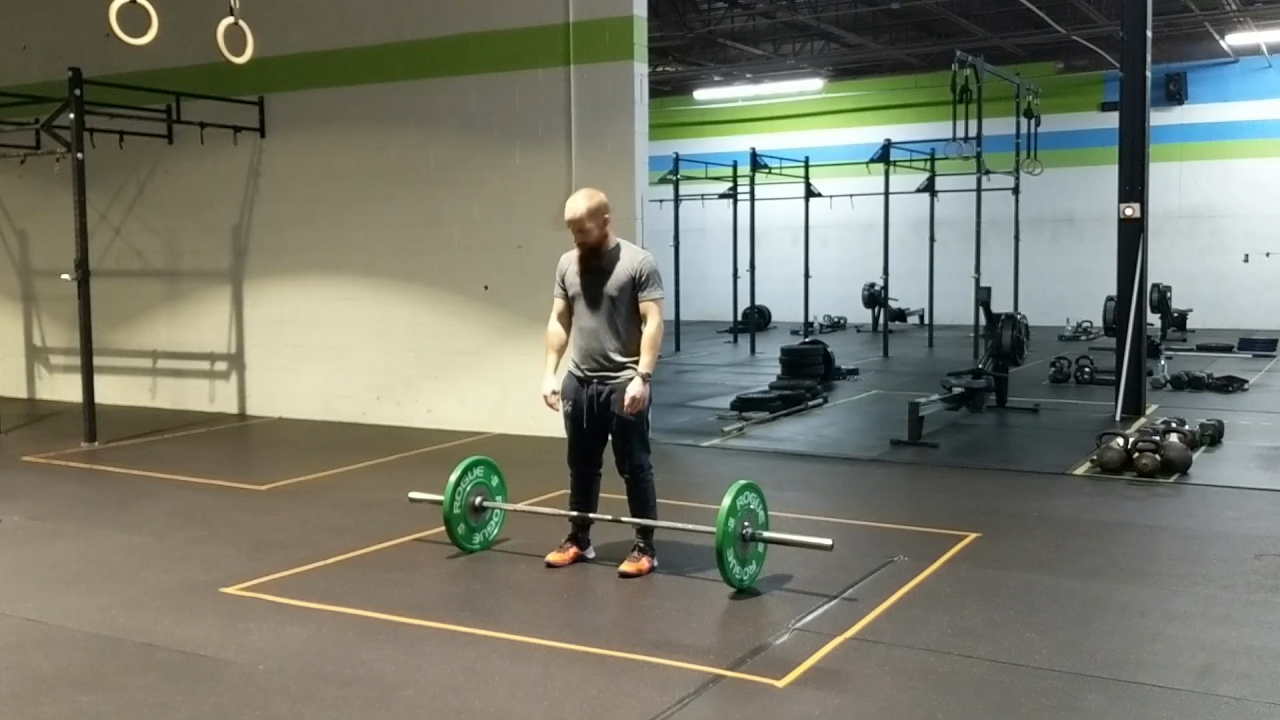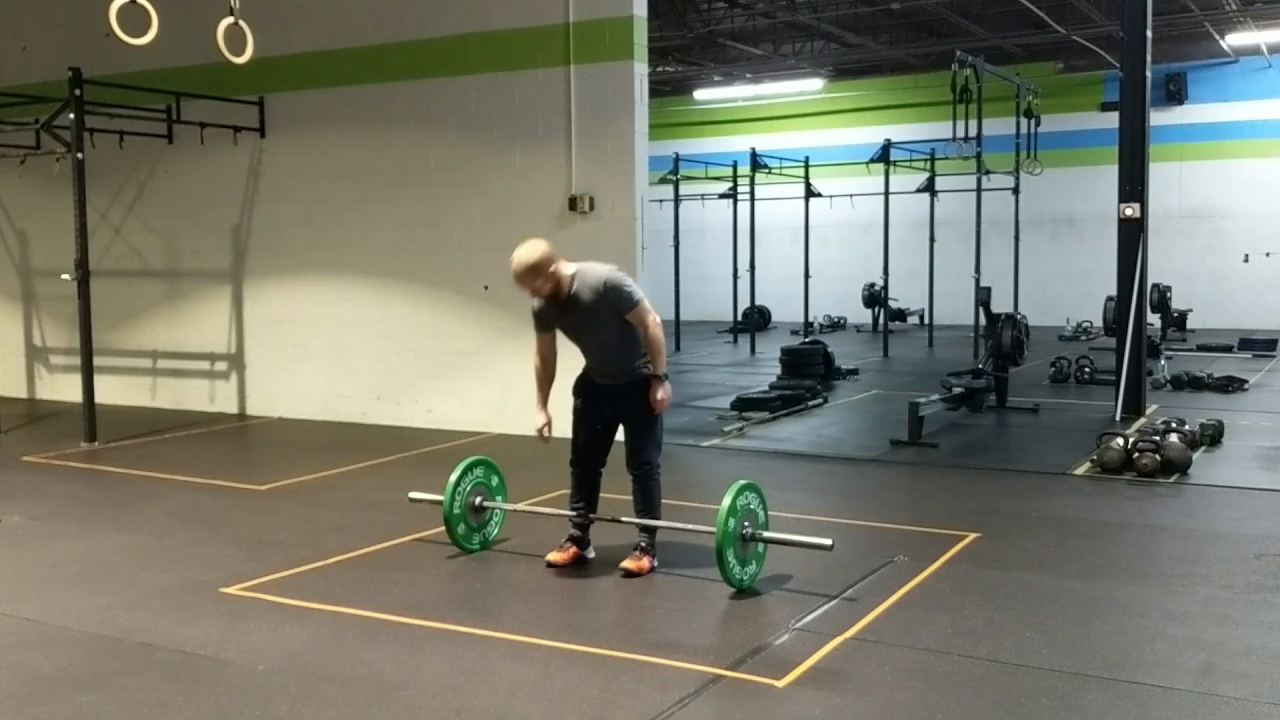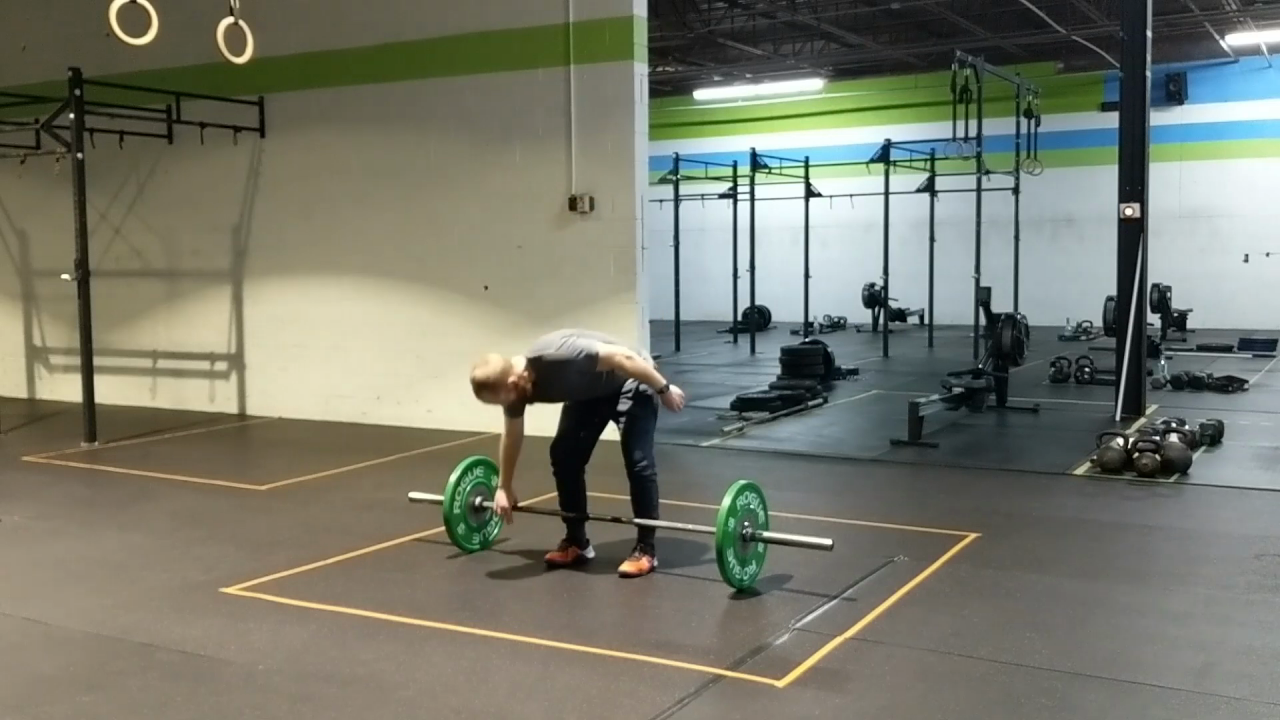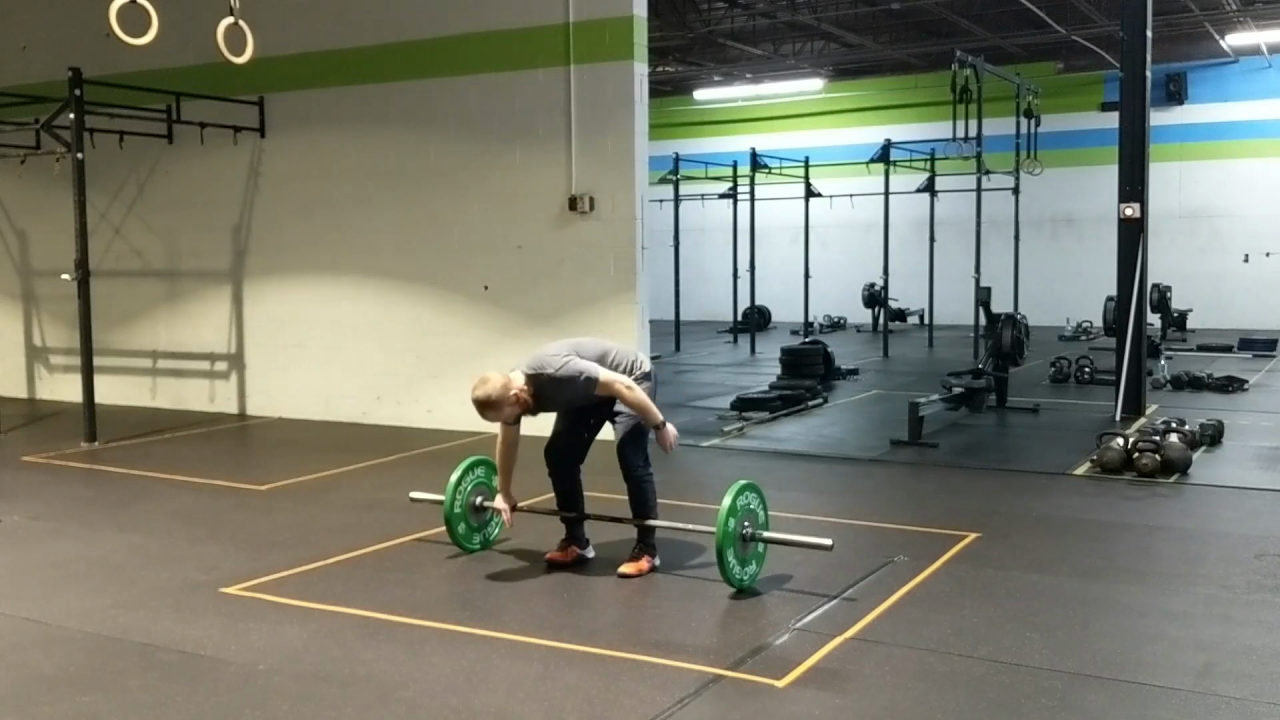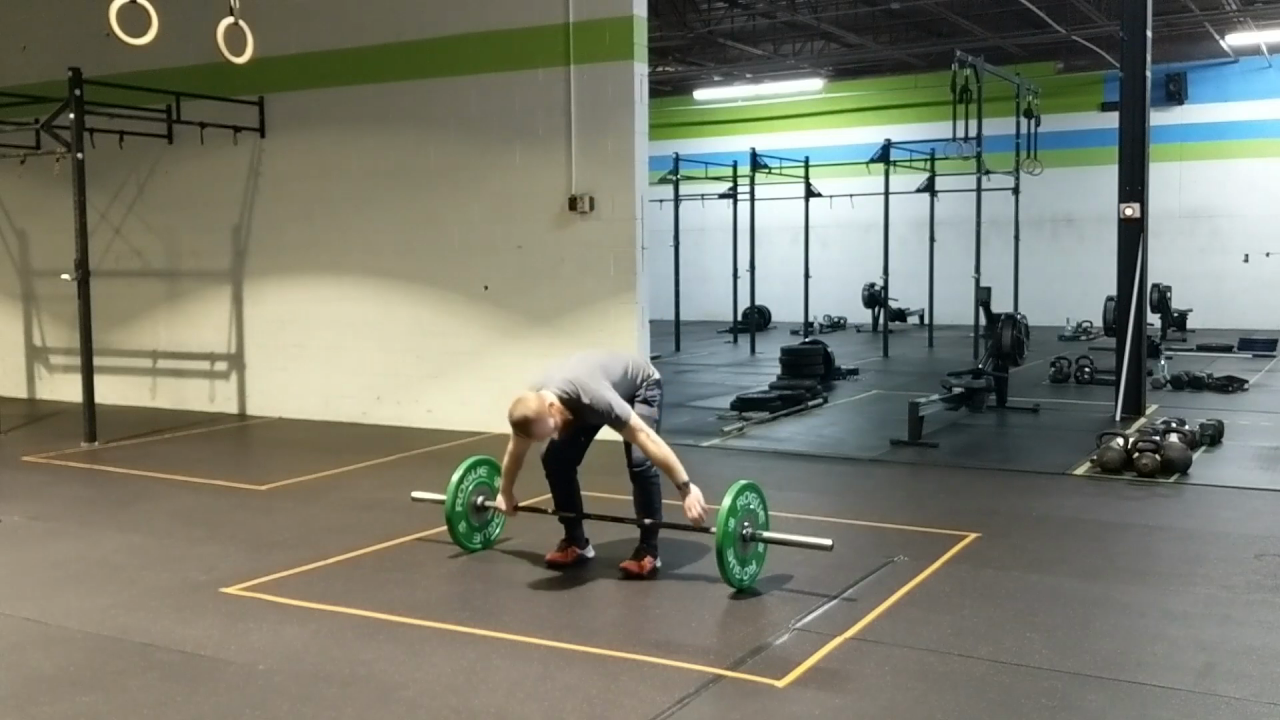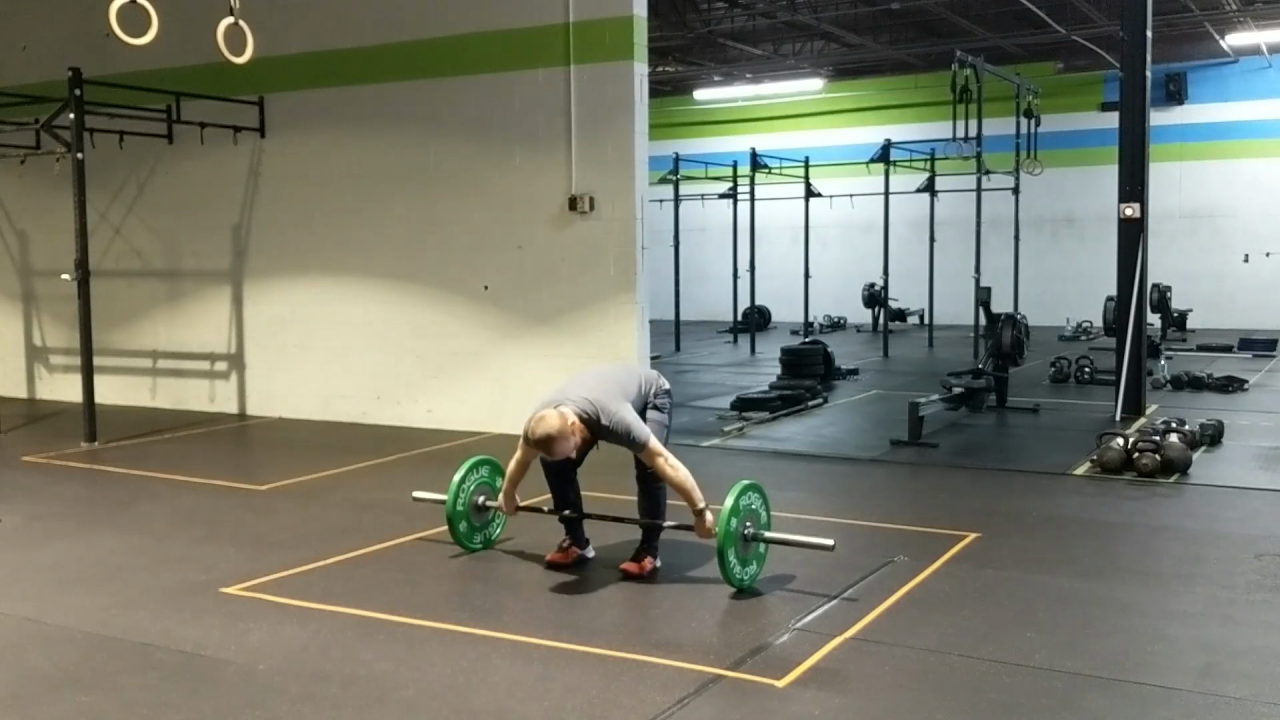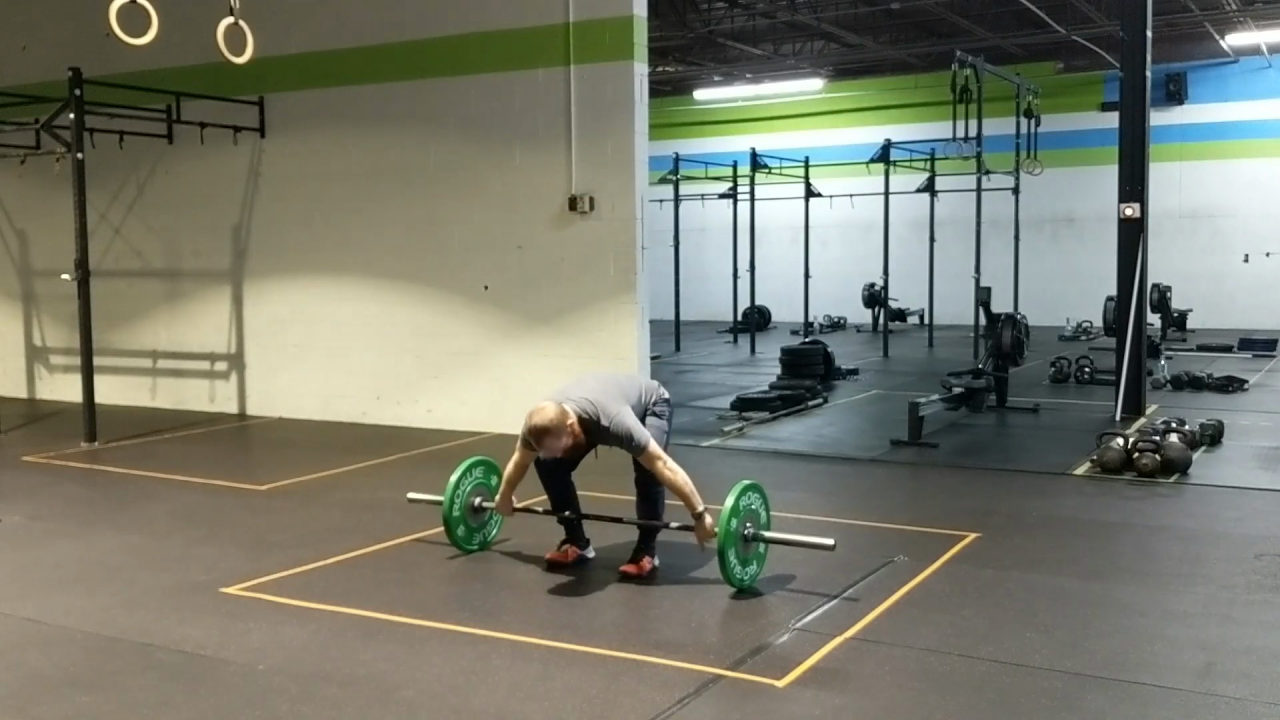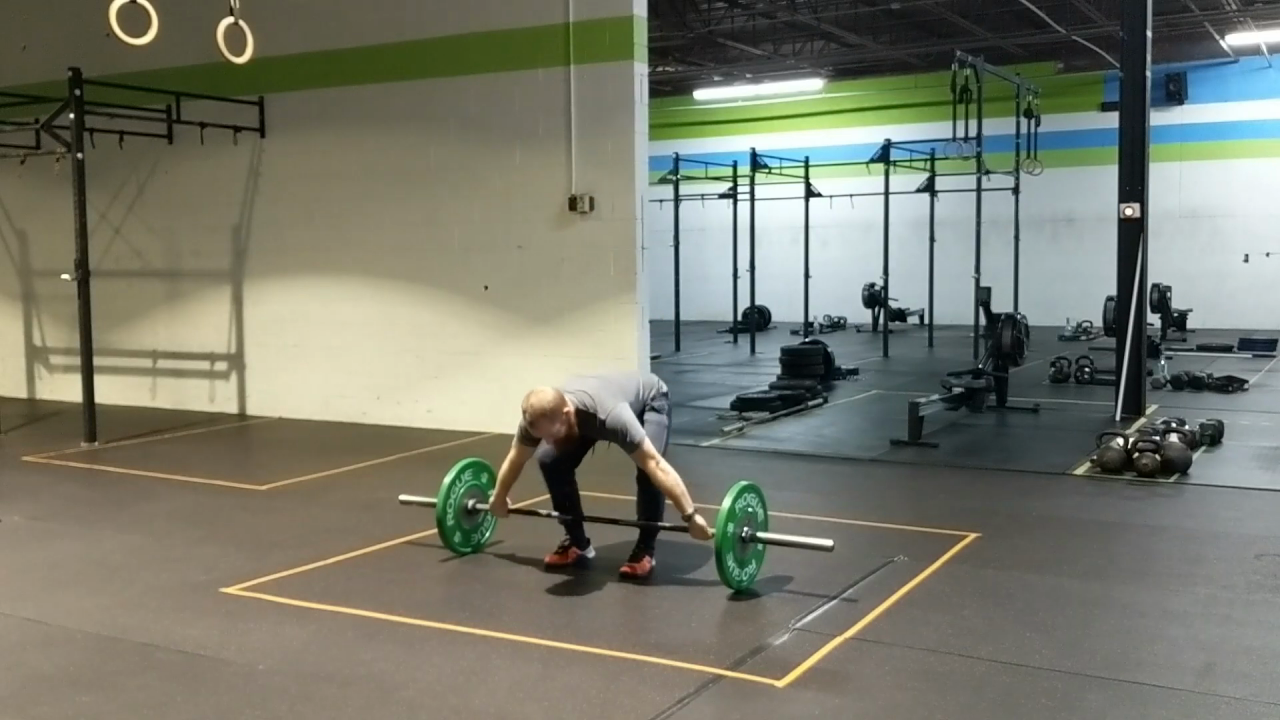
dt=0.4s
person 1, frame 1
left shoulder: (637, 262)
right shoulder: (567, 264)
left elbow: (653, 322)
right elbow: (559, 321)
left wrist: (642, 377)
right wrist: (550, 373)
left hip: (623, 384)
right hip: (579, 382)
left knee: (633, 467)
right knee: (581, 466)
left ankle: (645, 548)
right ankle: (579, 540)
person 1, frame 2
left shoulder: (605, 280)
right shoulder: (542, 303)
left elbow: (651, 323)
right elbow: (544, 355)
left wrist: (659, 379)
right wrist: (541, 407)
left hip: (637, 383)
right hip: (595, 384)
left knee: (643, 463)
right knee: (583, 464)
left ankle: (646, 547)
right ankle: (578, 540)
person 1, frame 3
left shoulder: (558, 354)
right shoulder: (515, 384)
left elbow: (622, 357)
right elbow: (512, 437)
left wrist: (664, 389)
right wrist: (504, 488)
left hip: (630, 383)
right hip: (588, 394)
left knee: (638, 462)
right knee: (563, 456)
left ankle: (646, 549)
right ankle: (576, 541)
person 1, frame 4
left shoulder: (556, 372)
right shoulder: (511, 392)
left elbow: (622, 386)
right elbow: (507, 442)
left wrist: (660, 426)
right wrist: (503, 492)
left hip: (632, 377)
right hip: (586, 393)
left knee: (632, 460)
right knee: (557, 455)
left ankle: (646, 549)
right ankle: (576, 542)
person 1, frame 5
left shoulder: (591, 396)
right shoulder: (532, 409)
left elbow: (645, 438)
right elbow: (516, 451)
left wrist: (686, 487)
right wrist: (506, 493)
left hip: (640, 384)
left knee: (640, 462)
right knee: (555, 458)
left ankle: (648, 550)
right ankle: (575, 542)
person 1, frame 6
left shoulder: (613, 417)
right shoulder: (544, 421)
left elbow: (665, 463)
right elbow: (522, 459)
left wrist: (701, 511)
right wrist: (507, 495)
left hip: (651, 393)
right hip: (602, 392)
left knee: (649, 467)
right knee: (552, 462)
left ankle: (649, 551)
right ankle: (576, 542)
person 1, frame 7
left shoulder: (613, 420)
right shoulder: (541, 424)
left elbow: (664, 466)
right elbow: (520, 461)
left wrist: (700, 514)
right wrist: (504, 497)
left hip: (650, 403)
right hip: (600, 402)
left knee: (648, 470)
right knee: (547, 463)
left ankle: (646, 551)
right ankle: (576, 542)
person 1, frame 8
left shoulder: (610, 415)
right shoulder: (538, 417)
left elbow: (656, 466)
right elbow: (515, 460)
left wrist: (691, 516)
right wrist: (499, 498)
left hip: (649, 399)
left knee: (648, 470)
right knee: (551, 462)
left ankle: (645, 551)
right ankle: (577, 543)
